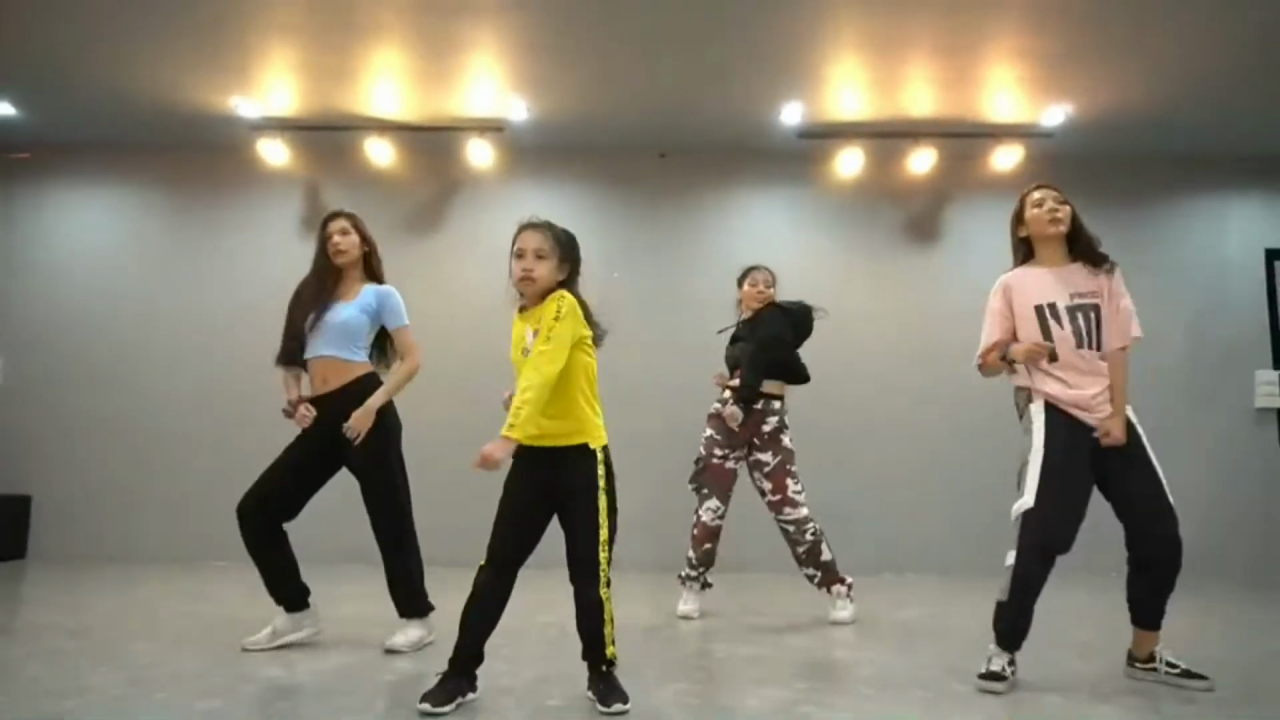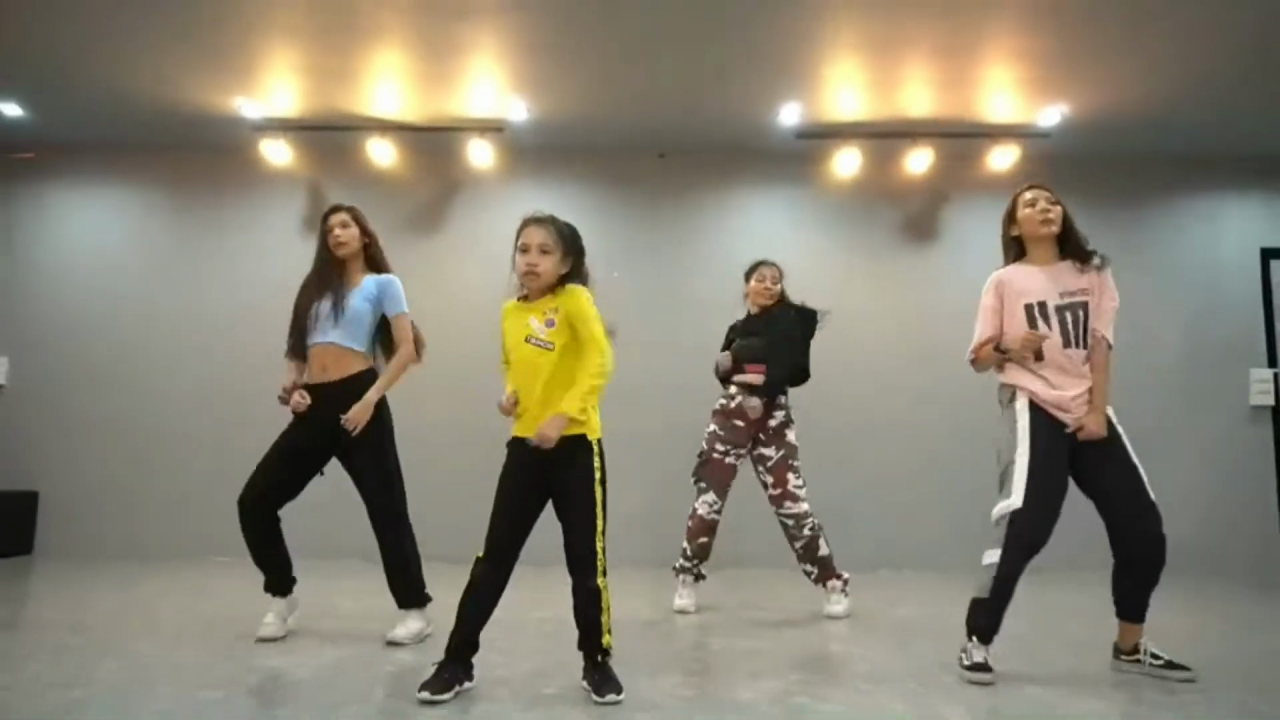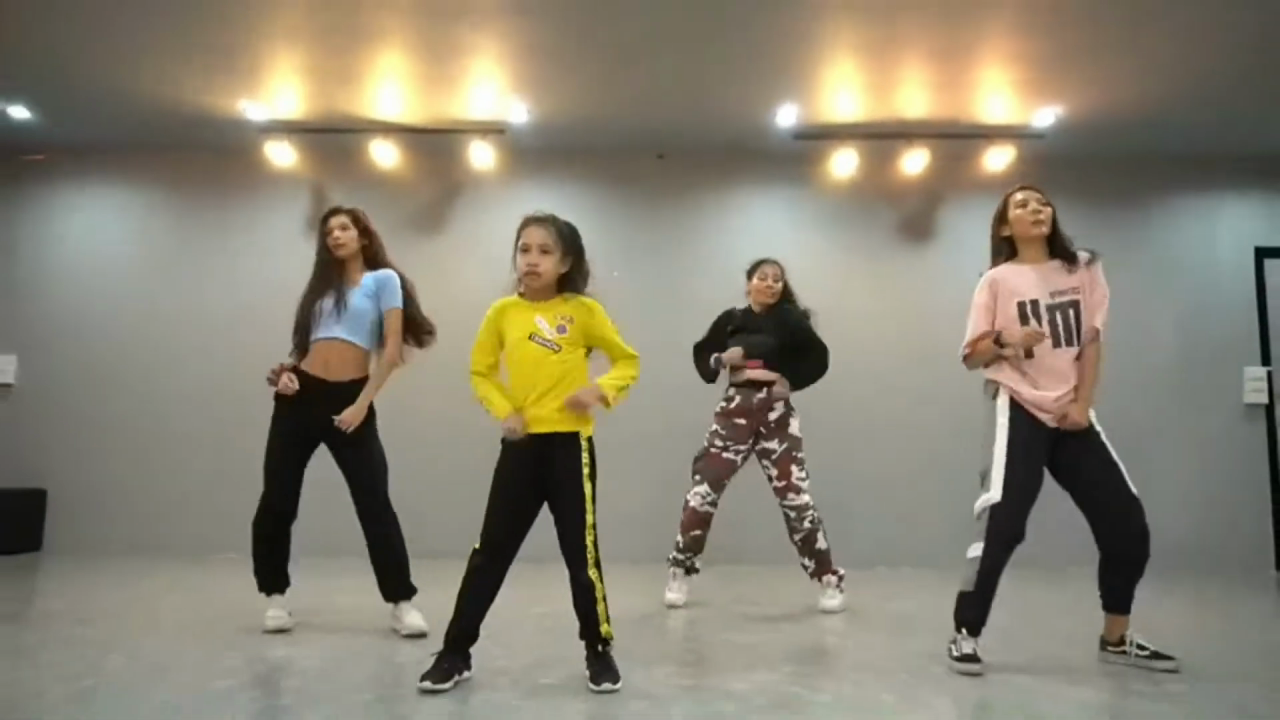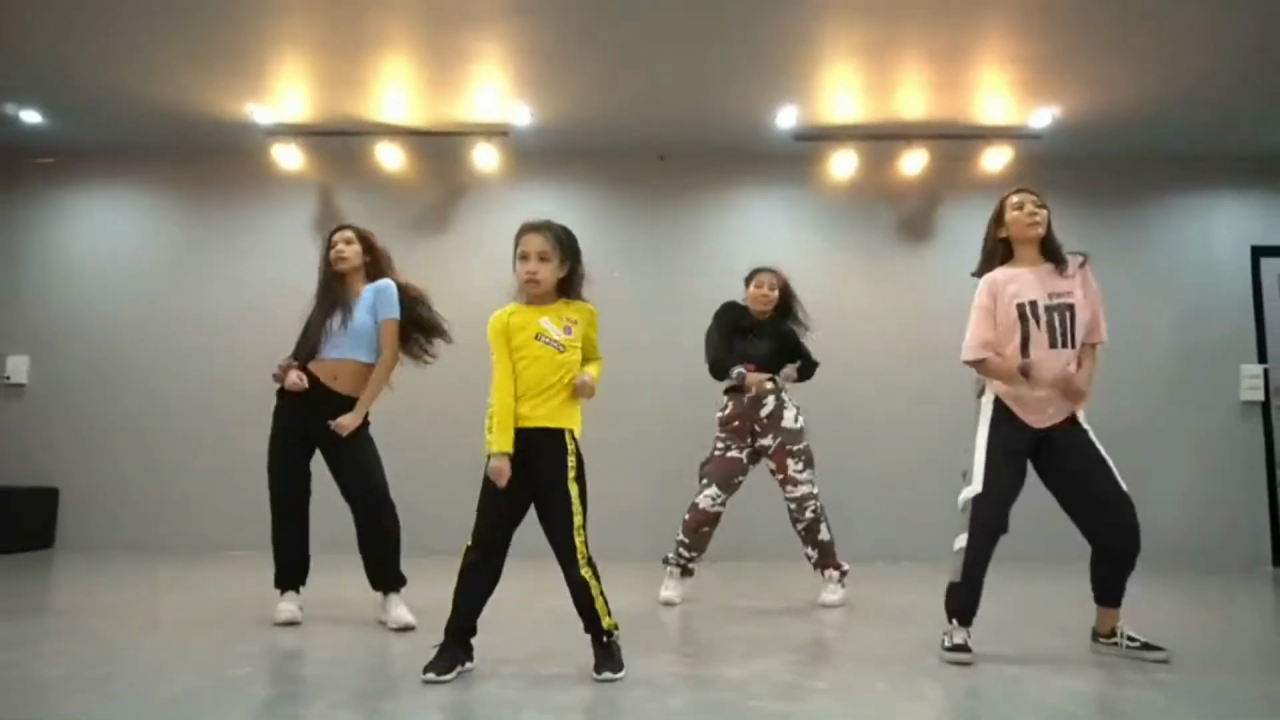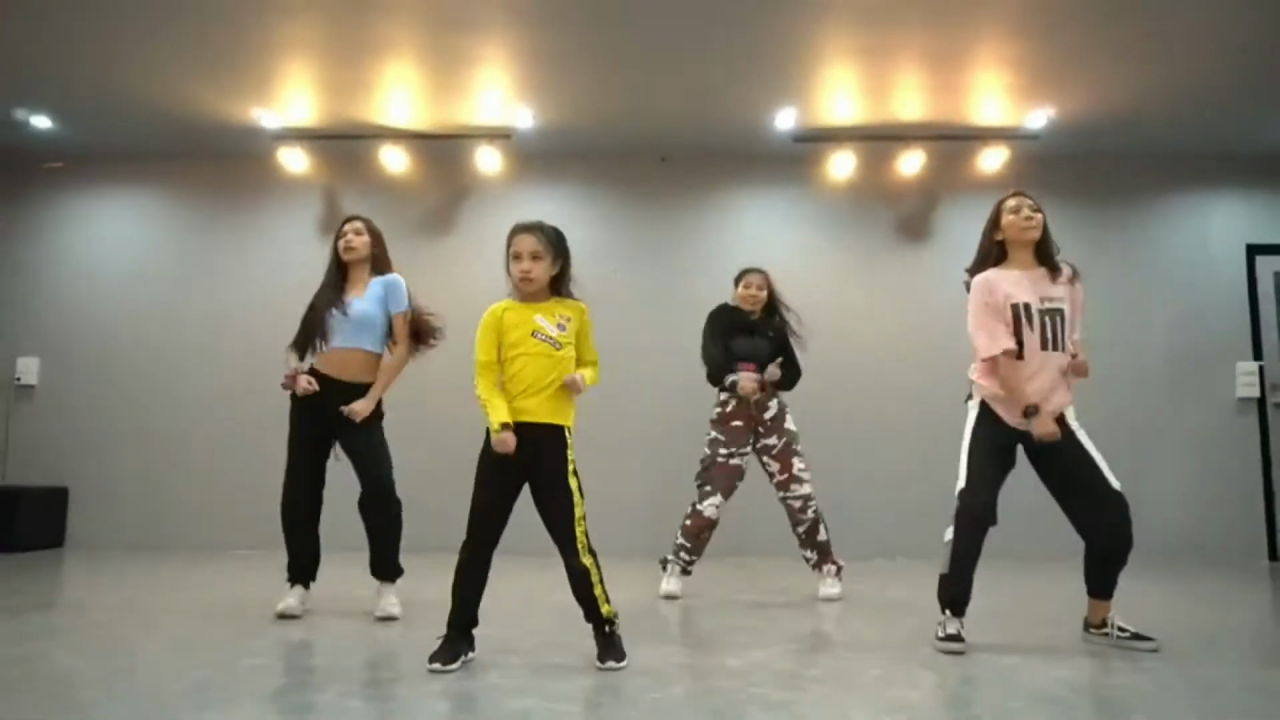
dt=0.1s
person 1, frame 1
left shoulder: (1104, 274)
right shoulder: (1012, 285)
left elbow: (1119, 348)
right elbow: (987, 360)
left wrist: (1117, 416)
right wrist: (1015, 355)
left hip: (1111, 414)
right hip: (1053, 411)
left knee: (1158, 531)
right knee: (1042, 529)
person 1, frame 2
left shoulder: (1093, 271)
right shoulder: (1003, 283)
left elbow: (1100, 347)
right elbow: (978, 358)
left wrist: (1097, 411)
right wrist: (1007, 345)
left hip: (1089, 415)
right hip: (1034, 409)
left knee: (1143, 527)
right knee: (1023, 524)
person 1, frame 3
left shoulder: (1084, 269)
right shoulder: (996, 281)
left elbow: (1092, 341)
right elbow: (971, 355)
left wrist: (1084, 403)
right wrist: (1004, 340)
left hip: (1072, 412)
right hip: (1017, 408)
left knee: (1126, 521)
right knee: (1003, 518)
person 1, frame 4
left shoulder: (1077, 272)
right shoulder: (994, 283)
left elbow: (1092, 341)
right elbow: (980, 358)
left wrist: (1083, 375)
right wrist: (1033, 374)
left hip: (1062, 415)
right hip: (1005, 411)
left knee: (1117, 516)
right knee: (985, 514)
left ankle: (1108, 629)
right ankle: (958, 625)
person 1, frame 5
left shoulder: (1065, 280)
right shoulder: (986, 284)
left elbow: (1067, 346)
right elbow: (992, 357)
left wrist: (1076, 362)
right wrist: (1031, 413)
left hip: (1055, 413)
right hip: (995, 411)
left knee: (1110, 513)
right knee: (973, 508)
left ankle: (1099, 619)
right ankle: (951, 616)
person 2, frame 1
left shoulder: (563, 306)
right shoulder: (521, 319)
left elbow: (546, 371)
left wrist: (507, 436)
right wrist: (514, 430)
left hip: (581, 455)
right hip: (532, 457)
left knee: (590, 572)
right knee: (497, 566)
person 2, frame 2
left shoulder: (575, 299)
right shoulder: (510, 314)
left elbow: (599, 361)
left wrist: (565, 416)
right wrist: (511, 394)
left hip: (576, 446)
right hip: (526, 448)
left knee: (586, 560)
right knee: (494, 556)
person 2, frame 3
left shoulder: (585, 311)
right shoulder: (503, 312)
left elbow: (628, 361)
right elbow: (480, 373)
left wrist: (602, 390)
right wrist: (505, 410)
left hip: (569, 443)
right hip: (520, 445)
left knee: (581, 553)
right knee: (491, 549)
person 2, frame 4
left shoulder: (583, 315)
right shoulder: (505, 318)
left elbow: (592, 361)
right elbow: (501, 386)
left wrist: (589, 377)
right wrist: (499, 450)
left hip: (557, 441)
right hip: (511, 444)
left knee: (572, 549)
right knee: (484, 547)
left ankle: (604, 639)
right ankle: (457, 643)
person 2, frame 5
left shoulder: (576, 313)
right shoulder: (498, 315)
left elbow: (588, 363)
right elbow: (485, 377)
left wrist: (582, 377)
right wrist: (498, 425)
left hip: (553, 436)
right hip: (505, 437)
left knee: (573, 539)
right knee: (478, 538)
left ankle: (605, 629)
right ankle: (459, 634)
person 3, frame 1
left shoulder: (381, 295)
right shoulder: (312, 295)
left elbow: (411, 360)
right elbow: (291, 360)
left wrist: (373, 406)
right wrist: (295, 402)
left hip: (363, 413)
right hip: (322, 418)
left knee: (390, 518)
right knee: (256, 510)
left ankle: (417, 618)
person 3, frame 2
left shoulder: (383, 284)
right shoulder: (317, 287)
left elbow: (406, 350)
right elbow: (297, 350)
left wrist: (369, 400)
right wrist: (293, 388)
left hip: (358, 404)
right hip: (313, 408)
left knee: (387, 510)
right knee: (258, 498)
right ankle: (281, 598)
person 3, frame 3
left shoulder: (384, 279)
right shoulder: (322, 287)
left elbow: (392, 345)
left wrist: (362, 403)
right wrist: (284, 372)
left hip: (350, 403)
right hip: (301, 399)
left knee: (374, 505)
right knee: (275, 502)
left ankle: (401, 602)
right ankle: (275, 595)
person 3, frame 4
left shoulder: (383, 289)
right shoulder: (328, 300)
left elbow: (388, 356)
left wrist: (358, 412)
right wrist: (289, 371)
left hip: (346, 412)
right hip: (301, 402)
left knee: (374, 502)
right knee: (288, 500)
left ankle: (390, 595)
right ankle: (289, 592)
person 3, frame 5
left shoulder: (389, 284)
right shoulder: (329, 293)
left elbow: (401, 347)
right elbow: (304, 347)
left wrist: (372, 399)
right wrist: (297, 374)
left hip: (359, 403)
right hip: (316, 397)
left knee: (380, 492)
right knee: (301, 494)
left ankle: (386, 584)
right ankle: (298, 585)
person 4, frame 1
left shoulder: (777, 318)
right shoulder: (741, 331)
left elbow: (764, 360)
left wrist: (742, 404)
right wrist: (731, 381)
left hip: (767, 419)
right hip: (726, 415)
left knee: (791, 508)
right knee: (710, 505)
right ankle: (692, 587)
person 4, frame 2
left shoulder: (789, 317)
right shoulder: (737, 329)
left elbow: (793, 363)
left wrist: (767, 398)
right wrist: (725, 366)
left hip: (774, 416)
right hip: (731, 410)
left knee: (791, 504)
right knee: (708, 499)
left ankle: (834, 585)
right ankle: (687, 580)
person 4, frame 3
left shoulder: (789, 321)
right shoulder: (731, 320)
left elbow: (818, 359)
right elbow: (702, 354)
left wrist: (790, 382)
right wrist: (720, 359)
left hip: (775, 410)
right hip: (735, 409)
left knee: (795, 496)
right knee: (702, 492)
left ankle: (830, 580)
right ankle: (680, 573)
person 4, frame 4
left shoulder: (782, 329)
right shoulder: (728, 315)
left elbow: (806, 363)
right elbow: (716, 354)
left wrist: (793, 371)
right wrist: (741, 375)
left hip: (775, 410)
right hip: (736, 413)
left knee: (801, 492)
right knee: (710, 495)
left ankle: (832, 576)
right ankle: (676, 572)
person 4, frame 5
left shoulder: (776, 330)
right shoulder: (721, 317)
left elbow: (791, 372)
right elbow: (713, 359)
left wrist: (779, 374)
right wrist: (735, 380)
left hip: (771, 413)
right hip: (730, 414)
left knee: (798, 492)
right knee: (710, 498)
left ankle: (828, 571)
right ankle: (675, 569)
